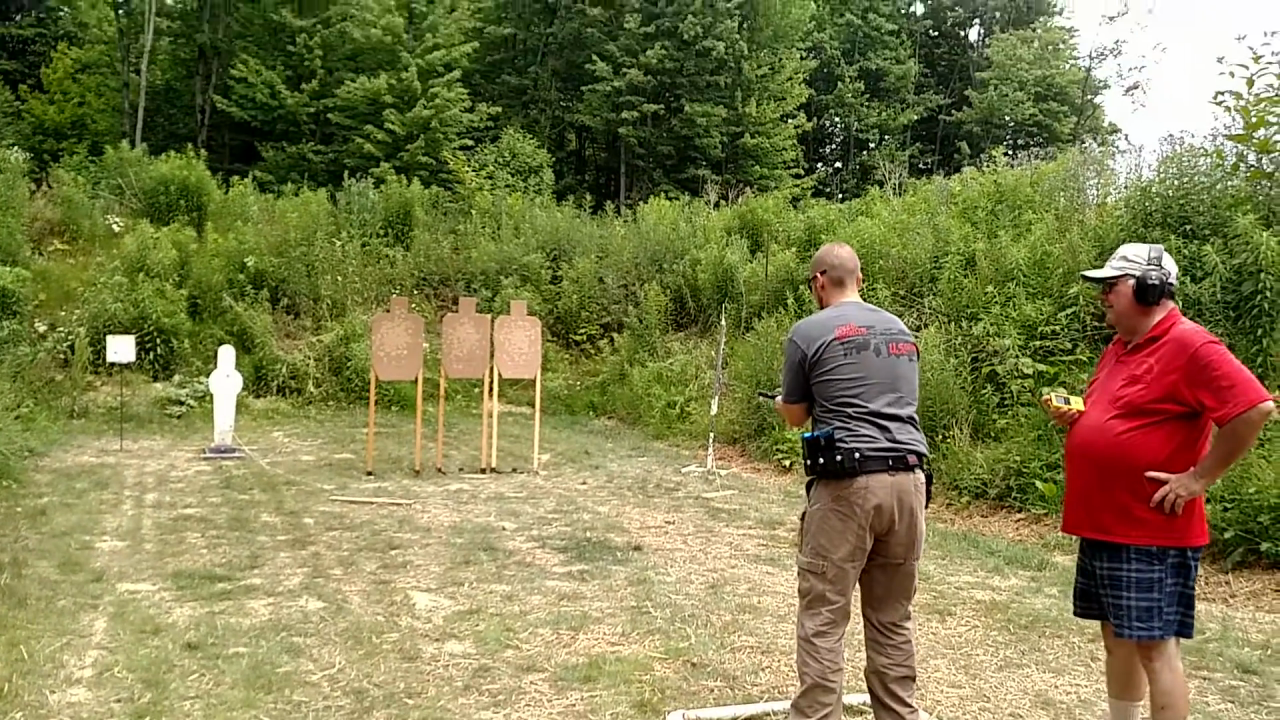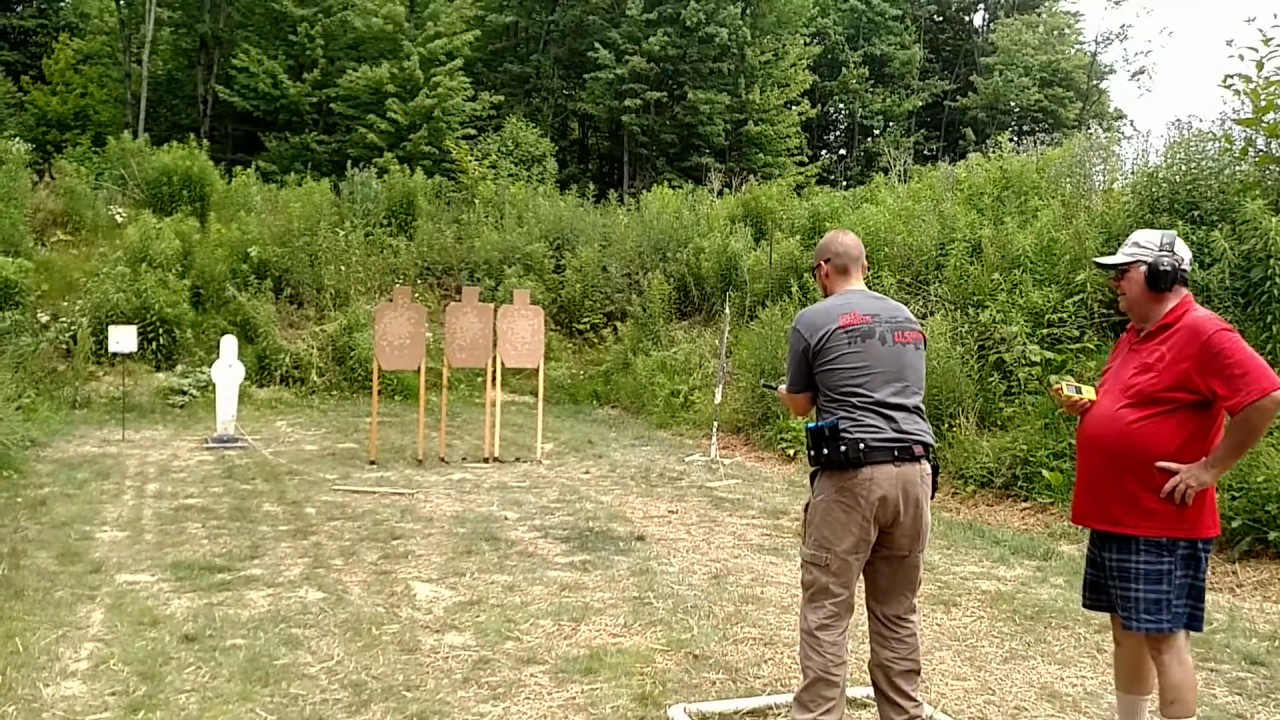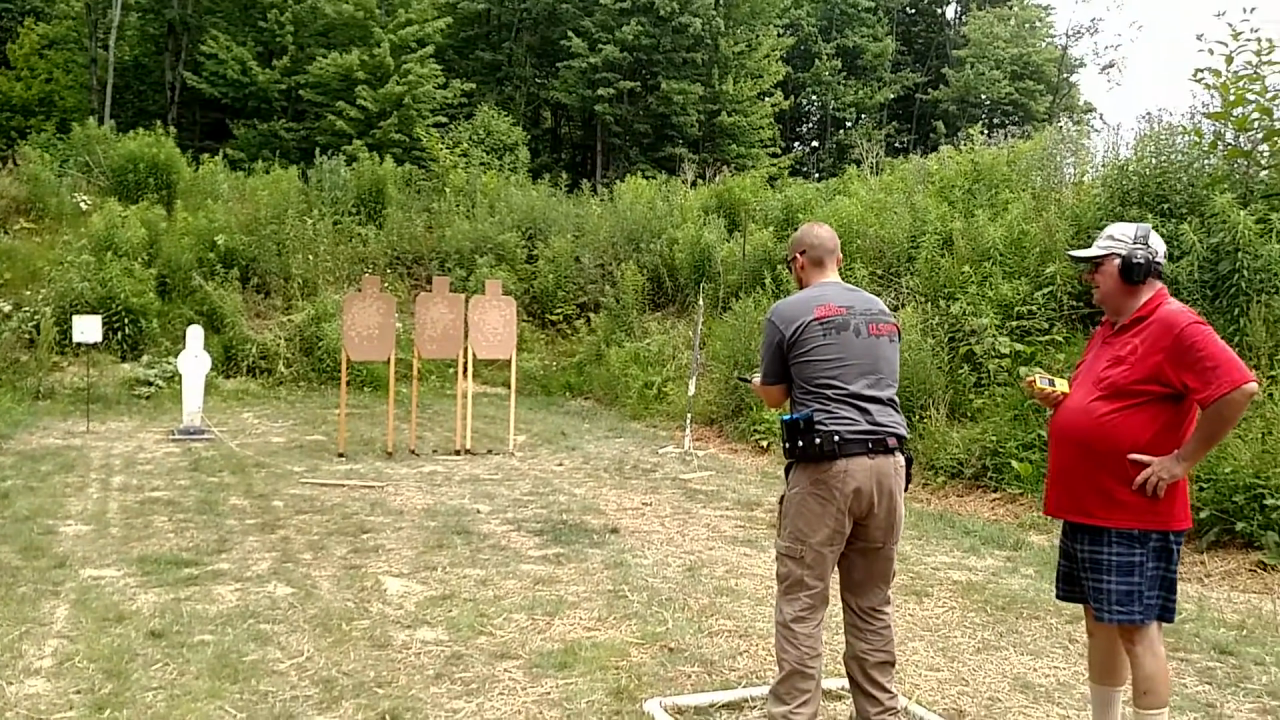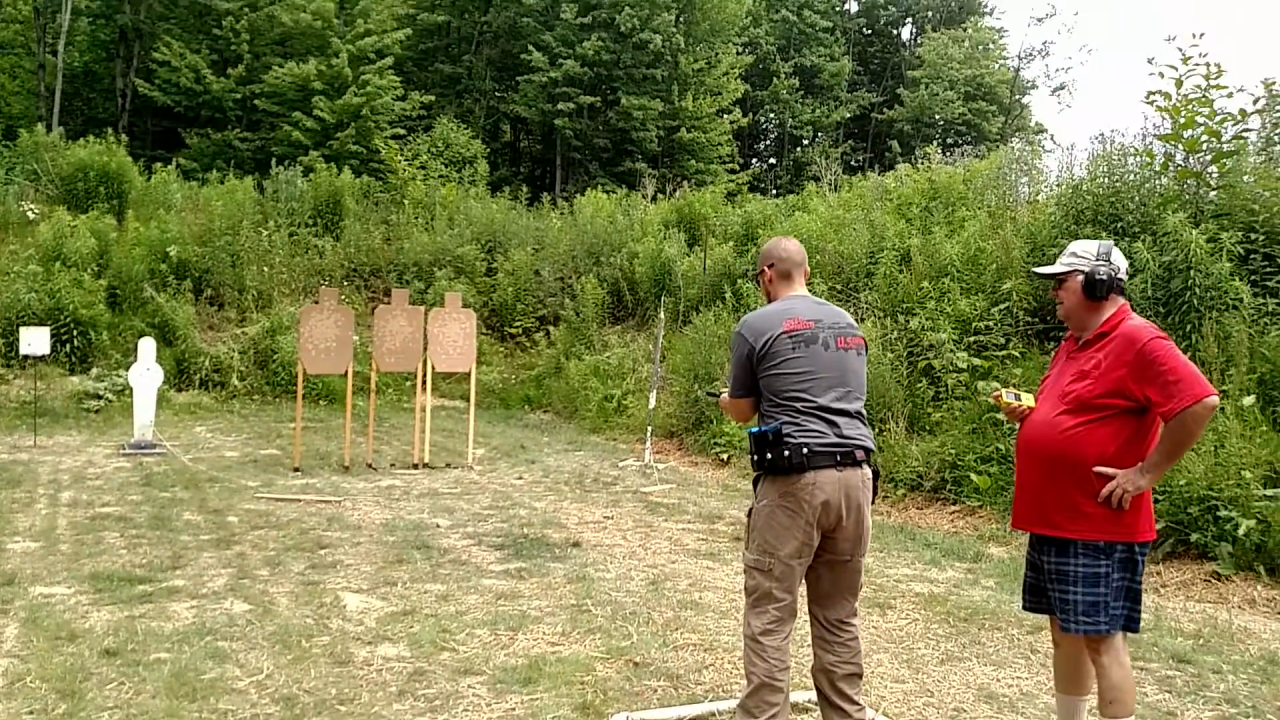
dt=0.3s
person 1, frame 1
left shoulder: (809, 332)
right shoulder: (901, 331)
left elbow: (795, 417)
left wrist: (784, 403)
left hip: (849, 484)
right hip: (908, 480)
left knee: (823, 617)
right knee: (892, 617)
person 1, frame 2
left shoulder: (812, 321)
right shoulder: (907, 318)
left elbow: (799, 405)
left wrist: (786, 392)
left hip: (852, 476)
right hip: (913, 472)
left knee: (826, 609)
right knee: (897, 610)
person 1, frame 3
left shoulder: (787, 312)
right shoulder: (881, 310)
left elbow: (774, 398)
left wrist: (760, 384)
left hip: (827, 468)
right hip: (888, 464)
left knee: (801, 601)
right knee: (872, 602)
person 1, frame 4
left shoulder: (756, 326)
right shoulder: (848, 324)
left elbow: (742, 412)
left wrist: (728, 401)
left hip: (795, 482)
right hip: (854, 477)
left knee: (769, 615)
right knee: (839, 614)
person 2, frame 1
left shoulder: (1189, 346)
right shoulder: (1119, 348)
left wrist: (1199, 478)
right wrist: (1074, 419)
left hip: (1151, 534)
right hip: (1103, 526)
left knee: (1154, 646)
right knee: (1117, 640)
person 2, frame 2
left shoulder: (1203, 333)
right shoulder: (1133, 336)
left wrist: (1210, 468)
right wrist: (1086, 407)
left hip: (1162, 525)
right hip: (1113, 518)
left knee: (1163, 638)
right knee: (1126, 632)
person 2, frame 3
left shoulder: (1175, 326)
right shoulder: (1109, 329)
left elbow: (1239, 388)
left wrist: (1182, 460)
right wrist: (1060, 399)
left hip: (1135, 516)
right hip: (1086, 508)
left knee: (1137, 630)
right knee: (1099, 623)
person 2, frame 4
left shoulder: (1138, 341)
right shoulder: (1073, 344)
left elbow: (1200, 402)
left wrist: (1145, 473)
right wrist: (1026, 413)
left hip: (1099, 528)
right hip: (1053, 522)
left knee: (1101, 639)
right knee: (1065, 634)
